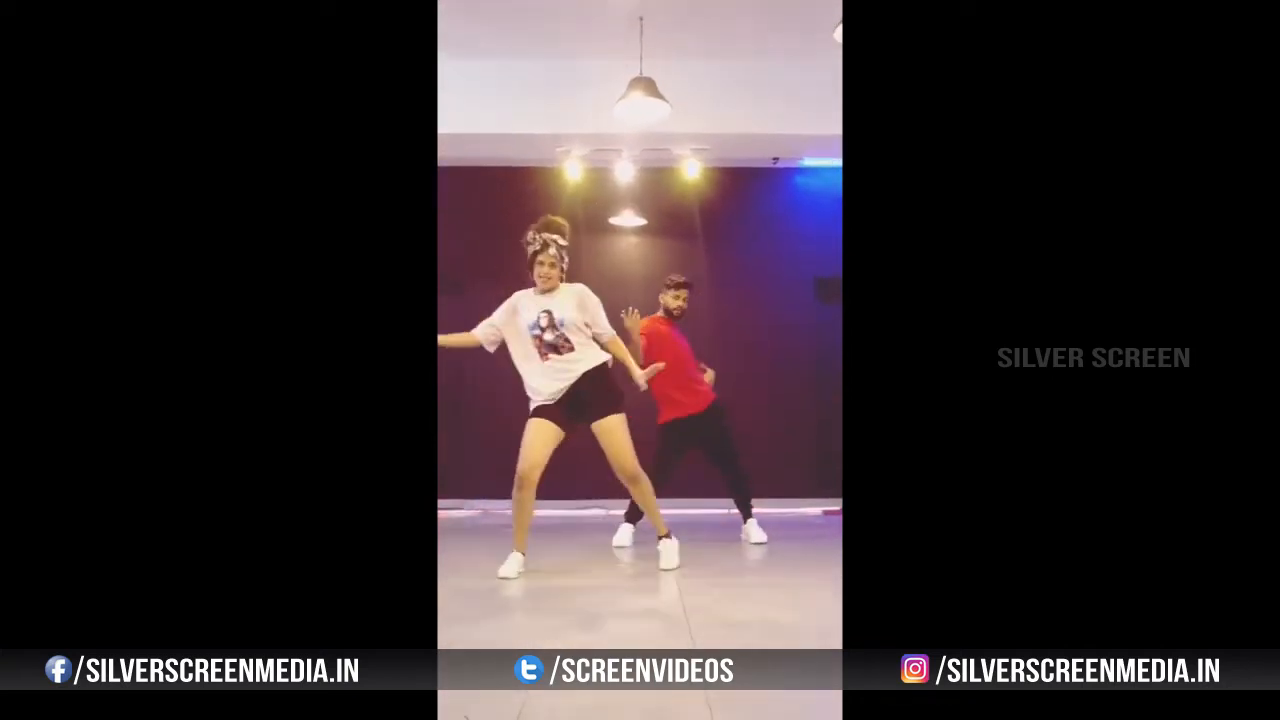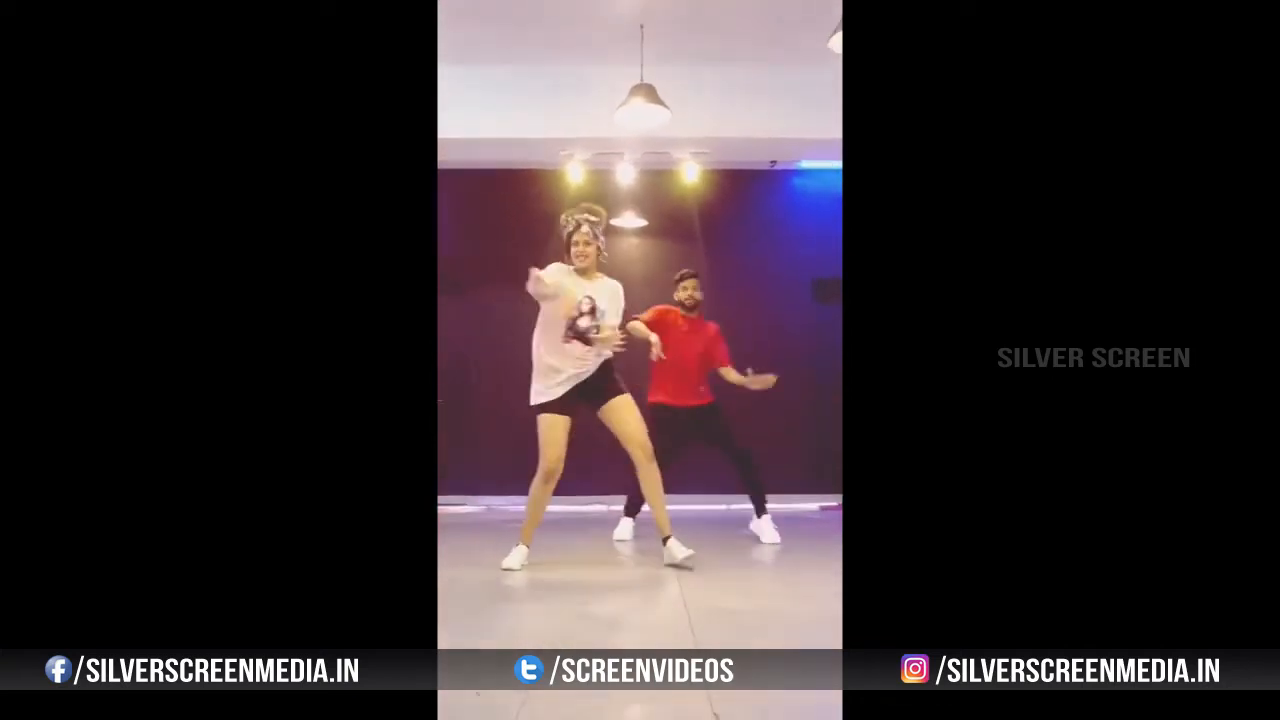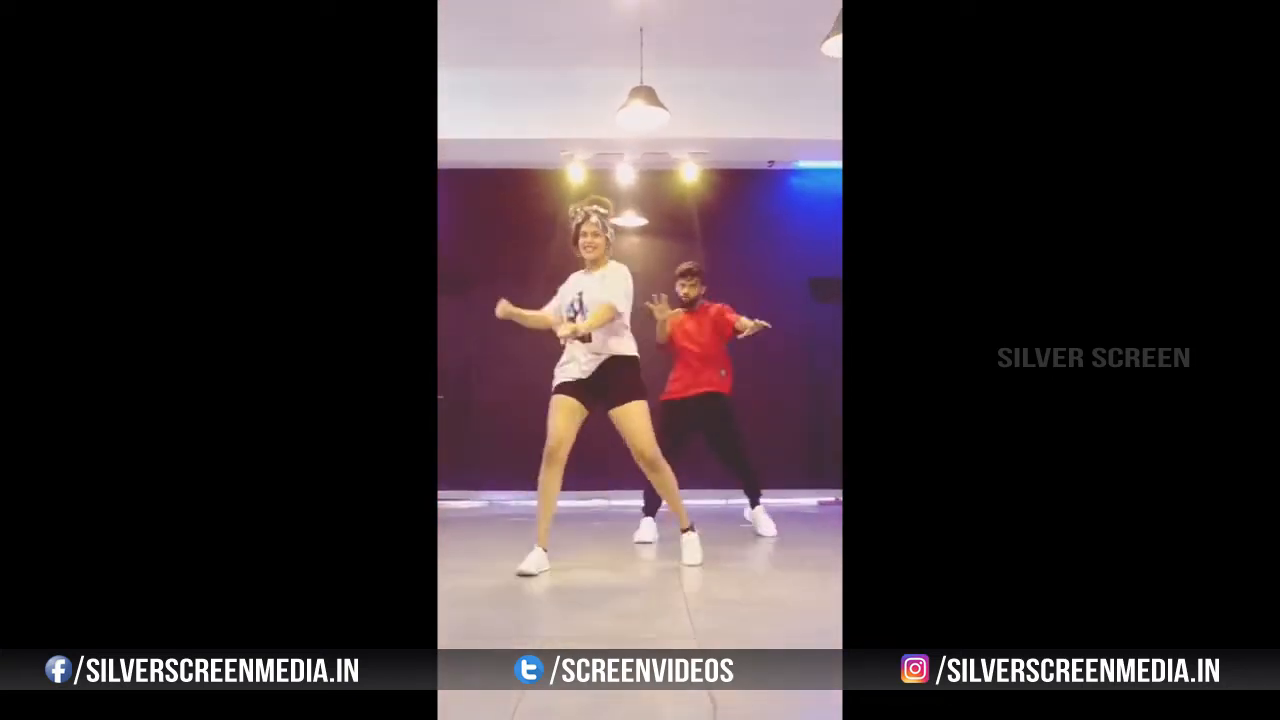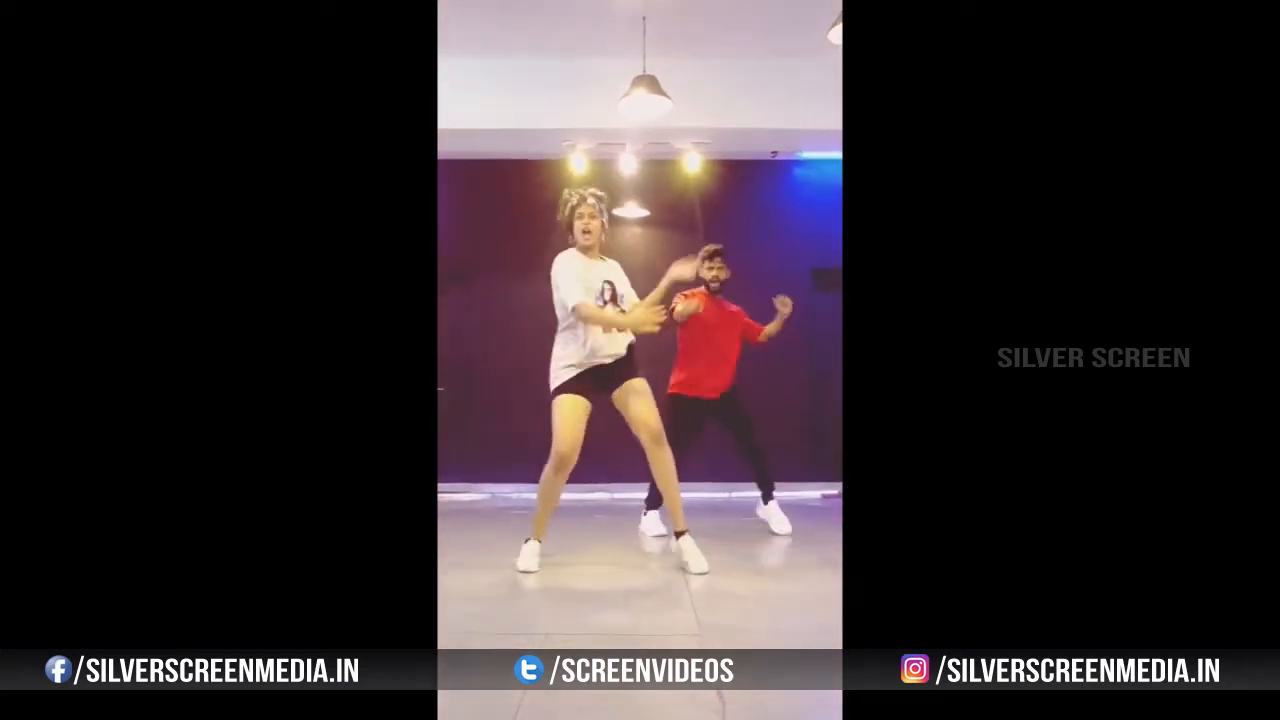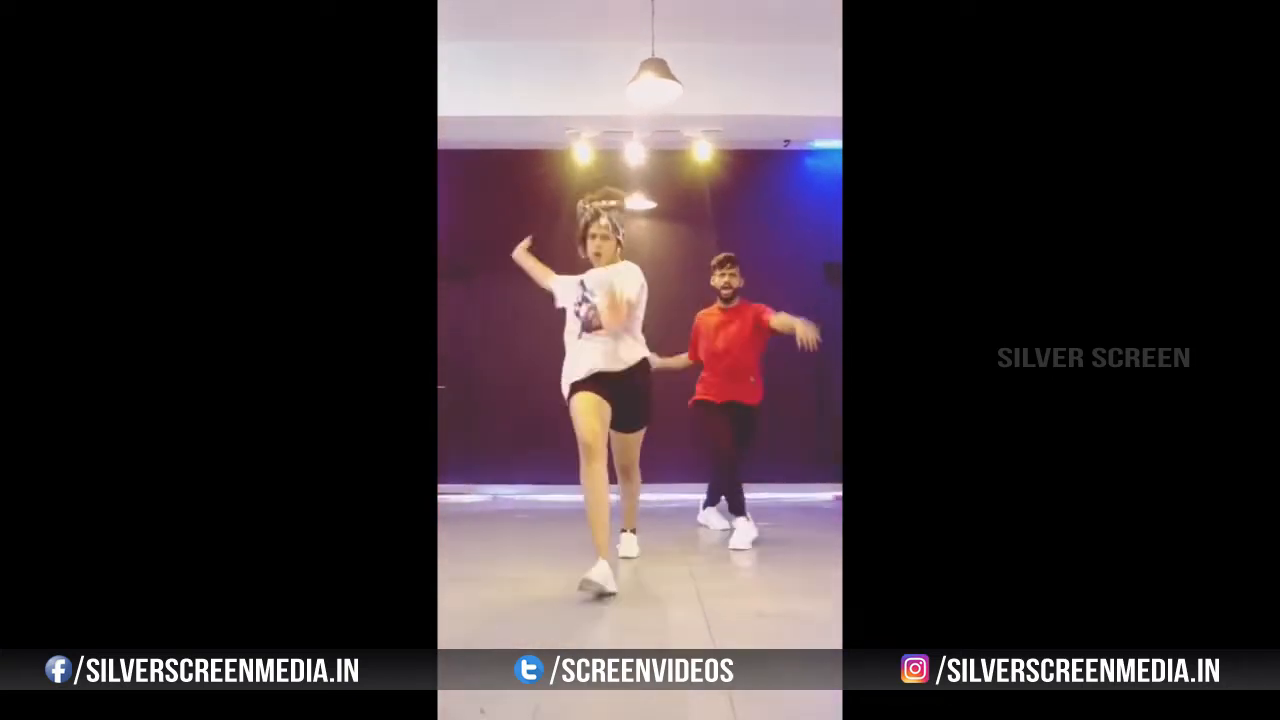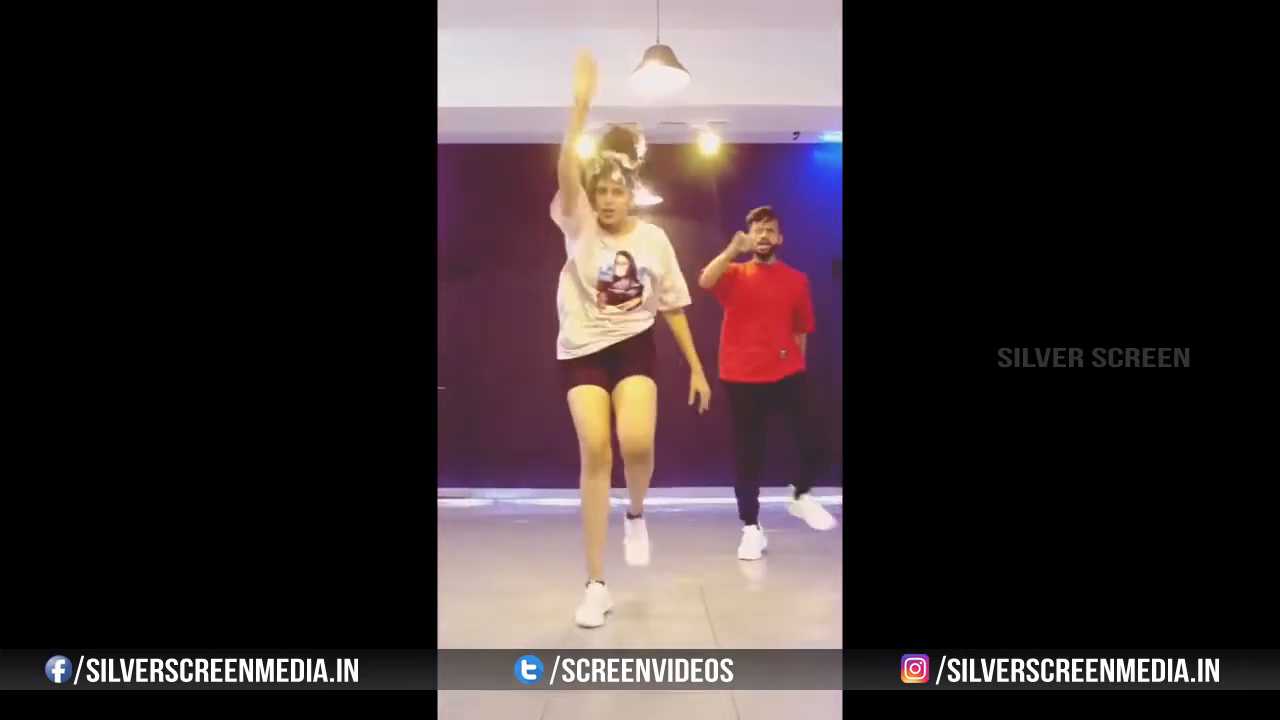
dt=0.4s
person 1, frame 1
left shoulder: (578, 294)
right shoulder: (518, 303)
left elbow: (607, 336)
right elbow: (477, 336)
left wrist: (635, 370)
right wrist: (437, 339)
left hip: (593, 383)
right hip: (550, 397)
left knee: (628, 469)
right knee: (525, 474)
left ankle: (665, 537)
right ankle: (518, 552)
person 1, frame 2
left shoulder: (612, 289)
right shoulder: (557, 273)
left elbow: (609, 338)
right elbow: (536, 286)
left wrist: (608, 336)
right wrist: (564, 296)
left hip: (598, 374)
right hip: (555, 382)
left knee: (643, 448)
right knee: (550, 467)
left ankle: (669, 540)
right ankle: (523, 544)
person 1, frame 3
left shoulder: (618, 273)
right shoulder: (572, 282)
left elbow: (606, 311)
right elbow: (545, 319)
left wrist: (577, 328)
right wrist: (513, 312)
left hip: (616, 367)
right hip: (574, 371)
left knee: (647, 454)
right knee: (553, 451)
left ankle: (687, 530)
right ankle: (540, 550)
person 1, frame 4
left shoulder: (614, 269)
right shoulder: (566, 263)
left elbow: (637, 312)
right elbow: (585, 312)
left wrist: (669, 279)
right wrist: (625, 321)
left hip: (618, 359)
right hip: (575, 364)
left knee: (654, 433)
right knee: (563, 454)
left ankle: (682, 535)
right ankle: (535, 540)
person 1, frame 5
left shoulder: (629, 274)
right shoulder: (578, 281)
left elbow: (624, 305)
right elbow: (551, 281)
left wrist: (615, 310)
right wrist: (522, 256)
left hip: (628, 374)
right hip: (584, 376)
left knee: (627, 465)
right knee: (590, 445)
left ankle: (628, 530)
right ankle: (603, 564)
person 1, frame 6
left shoulder: (654, 239)
right shoulder: (578, 221)
left elbow: (674, 307)
right elbow: (565, 172)
left wrist: (696, 367)
right wrist: (580, 103)
left hip: (633, 345)
right hip: (583, 349)
left knee: (637, 443)
right knee: (595, 450)
left ankle: (636, 513)
right ankle: (596, 583)
person 2, frame 1
left shoulder: (676, 332)
right shoulder: (646, 326)
right elbow: (640, 359)
left wrist: (707, 371)
right wrist: (633, 334)
left hip: (707, 409)
right hip: (675, 416)
left knee: (731, 466)
right knee: (656, 474)
left ankle: (749, 521)
right ankle: (628, 524)
person 2, frame 2
left shoulder: (711, 331)
right shoulder: (663, 315)
left elbow: (723, 367)
right elbow: (633, 324)
left wrist: (748, 382)
right wrist: (651, 336)
left hip: (701, 405)
right hip: (665, 406)
left knee: (740, 456)
left ankle: (762, 517)
right ankle: (628, 518)
person 2, frame 3
left shoulder: (719, 312)
right shoulder: (672, 319)
left elbow: (741, 323)
right elbow: (663, 342)
left wrist: (750, 325)
right wrist: (661, 319)
left hip: (714, 396)
right hip: (678, 398)
left knee: (734, 455)
right knee: (661, 458)
left ankle: (756, 508)
right ankle: (648, 519)
person 2, frame 4
left shoulder: (734, 313)
right shoulder: (688, 299)
left elbow: (761, 336)
right elbow: (678, 315)
left wrist: (781, 317)
right wrist: (685, 308)
left hip: (723, 391)
right hip: (687, 391)
left knee: (752, 446)
right knee: (671, 451)
left ankle: (768, 503)
right ankle: (651, 512)
person 2, frame 5
left shoulder: (756, 314)
right shoulder: (702, 320)
left elbow: (776, 319)
left wrist: (798, 324)
right wrist: (662, 362)
left hip: (746, 402)
right hip: (711, 400)
left knee: (731, 460)
right knee: (724, 453)
left ankle: (709, 507)
right ankle: (741, 521)
person 2, frame 6
left shoulder: (797, 280)
right shoulder: (734, 274)
left elbow: (801, 330)
right elbow: (705, 282)
left wrist: (800, 361)
right wrist: (731, 251)
left hip: (788, 375)
right hip: (742, 377)
left knee: (811, 441)
right knee: (747, 453)
left ankle: (801, 496)
right ankle: (751, 528)
